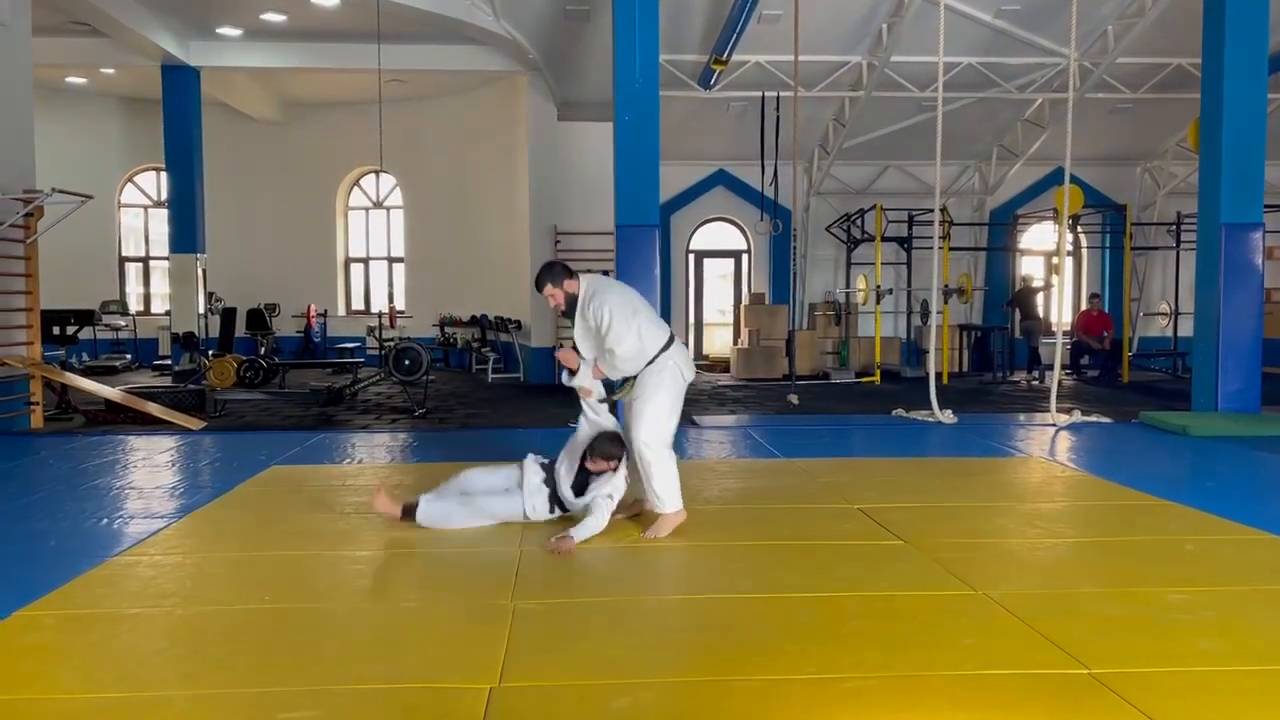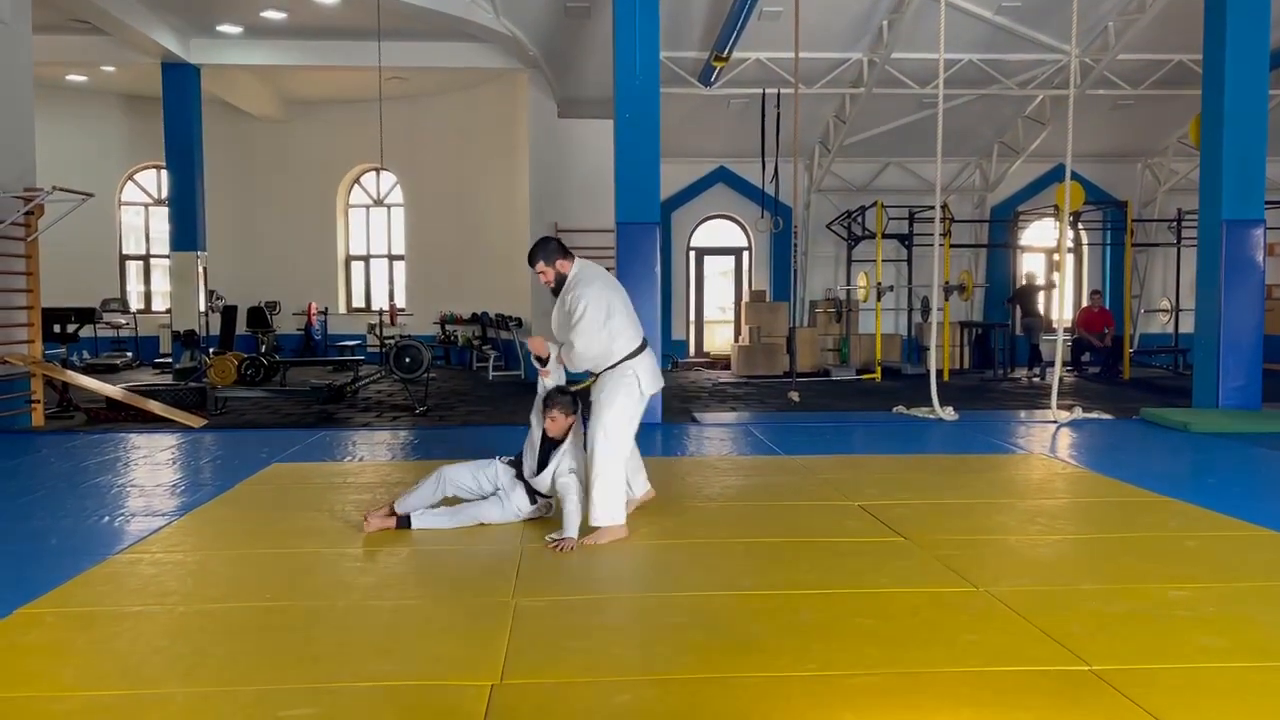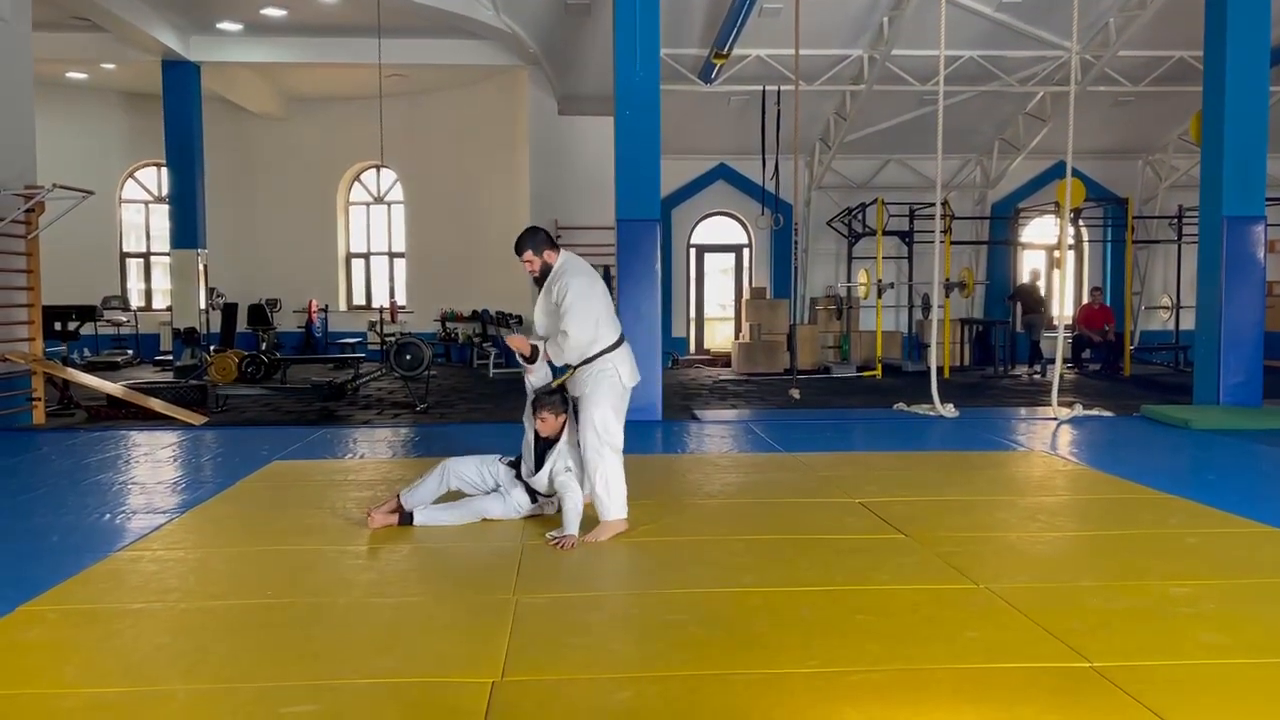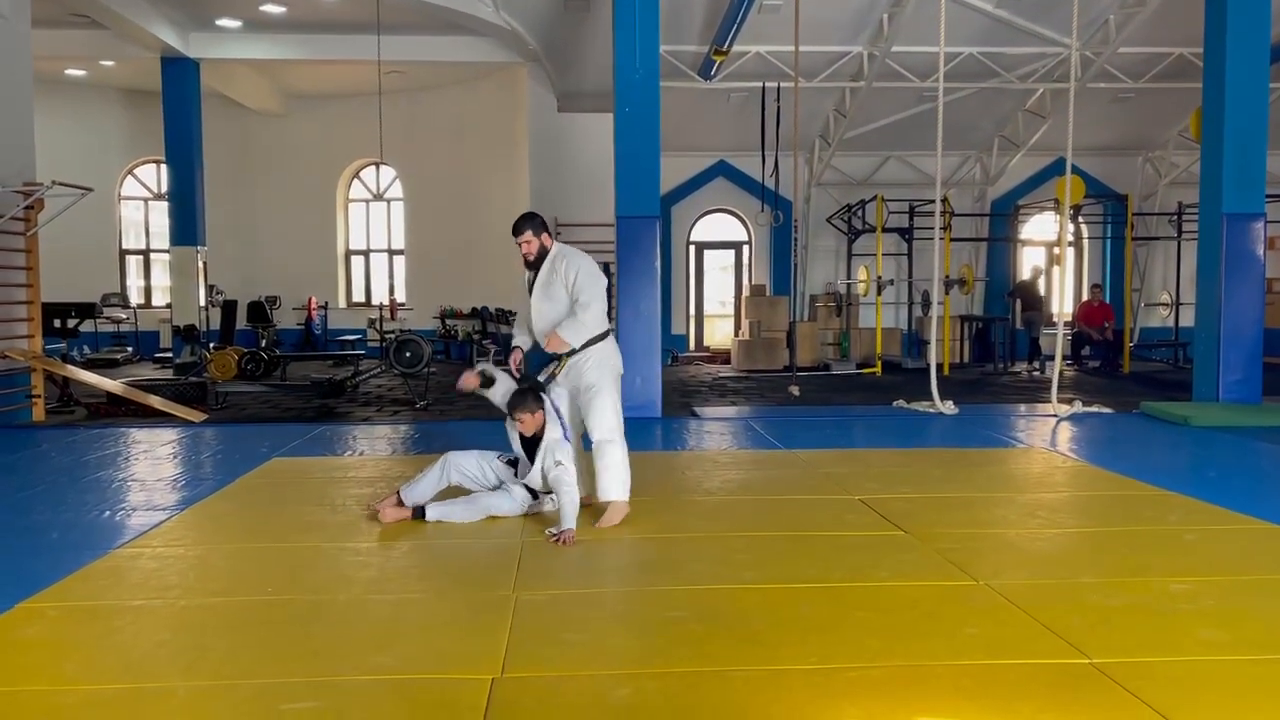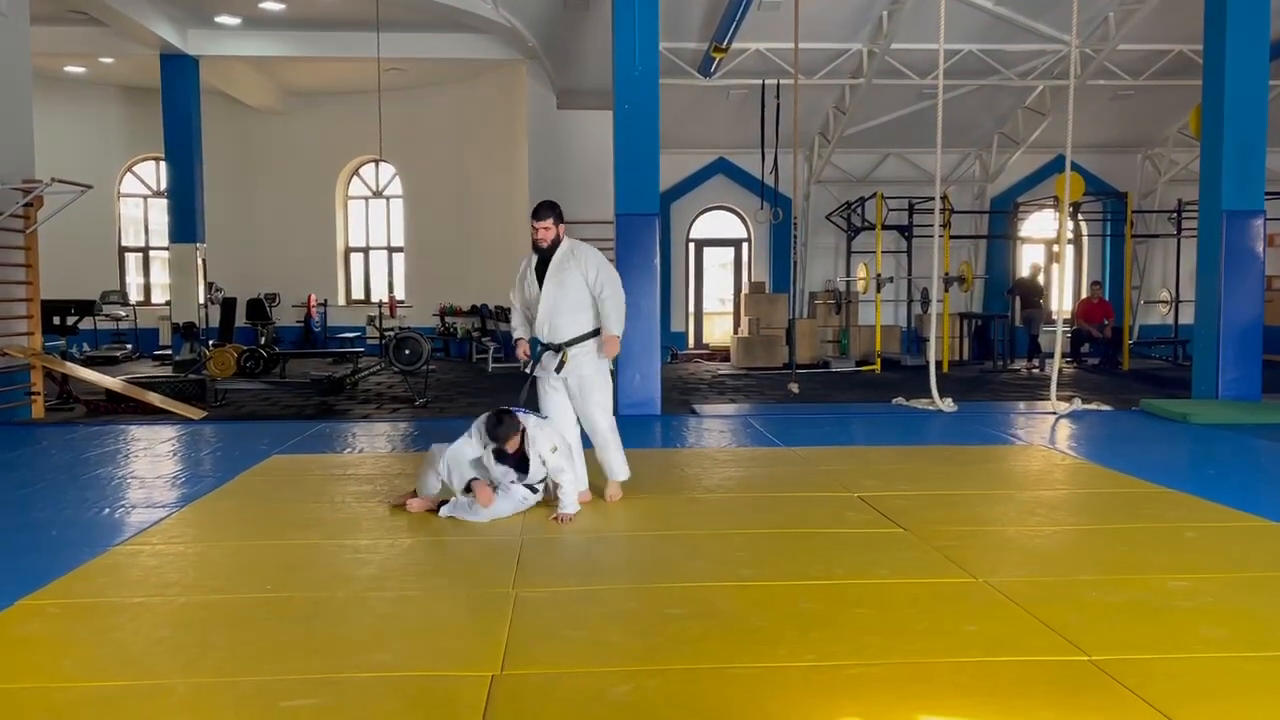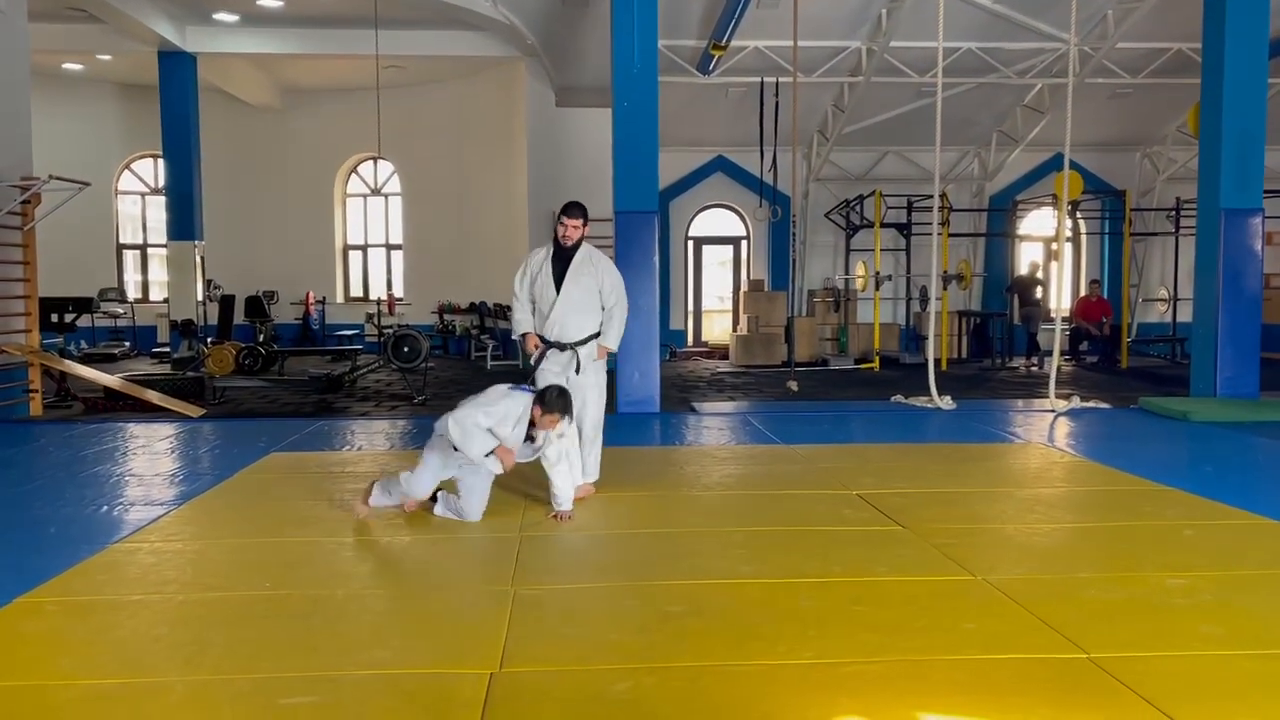
dt=0.3s
person 1, frame 1
left shoulder: (604, 299)
right shoulder: (582, 299)
left elbow: (623, 353)
right elbow: (599, 349)
left wrist: (593, 370)
right wrist: (580, 364)
left hip: (663, 366)
right hip: (643, 366)
left knee: (649, 438)
right knee: (637, 436)
left ankle: (671, 510)
right ankle: (649, 498)
person 1, frame 2
left shoulder: (586, 291)
right shoulder: (580, 279)
left elbow: (584, 350)
right elbow: (580, 340)
left wrist: (555, 355)
right wrist: (552, 350)
left hip: (626, 374)
right hip: (618, 371)
left knee: (604, 446)
right knee: (617, 438)
left ankle: (611, 523)
right ankle: (638, 489)
person 1, frame 3
left shoulder: (573, 281)
right shoulder: (560, 274)
left elbow: (575, 337)
right elbow: (559, 328)
left wrist: (542, 351)
right wrist: (533, 347)
left hip: (605, 367)
right hip: (591, 366)
left knee: (597, 440)
right knee: (589, 435)
left ankle: (614, 516)
right ankle: (593, 492)
person 1, frame 4
left shoulder: (572, 262)
right shoulder: (533, 272)
left elbow: (592, 305)
right elbow: (527, 317)
left wrist: (564, 337)
right wrist: (519, 346)
left hip: (593, 356)
right hip: (561, 364)
left knee: (604, 428)
left ankle: (616, 499)
right ankle: (578, 490)
person 1, frame 5
left shoulder: (584, 255)
right shoulder: (529, 265)
left elbow: (611, 292)
right elbow: (520, 307)
left wrist: (612, 332)
right wrist: (521, 337)
left hip: (585, 352)
right hip: (549, 357)
left knee: (597, 419)
right knee: (560, 427)
left ankle: (615, 477)
person 1, frame 6
left shoulder: (598, 262)
right shoulder: (537, 259)
left elbow: (616, 306)
right elbow: (521, 299)
left wrist: (606, 344)
right wrist: (527, 331)
left hip: (587, 353)
right hip: (548, 353)
left knee: (589, 419)
left ankle: (586, 477)
person 2, frame 1
left shoulder: (611, 489)
right shoulder: (600, 433)
left elbow: (596, 520)
right elbow: (595, 406)
left wrist: (571, 537)
left hip: (535, 503)
right hip: (539, 473)
left knee: (481, 509)
right knee: (471, 478)
left ankle: (407, 512)
right ankle: (412, 506)
person 2, frame 2
left shoulder: (570, 458)
right shoulder: (550, 412)
left elbow: (572, 499)
right elbow: (551, 377)
left wrist: (570, 535)
right wrist: (545, 355)
left hip: (526, 500)
right hip: (508, 472)
left knee: (477, 513)
right knee: (447, 475)
left ankle: (396, 522)
right ankle: (394, 508)
person 2, frame 3
left shoulder: (566, 456)
right shoulder: (542, 412)
left elbow: (571, 496)
right elbow: (538, 377)
left wrist: (571, 532)
left hip: (529, 498)
right hip: (513, 471)
left knee: (480, 508)
right knee: (450, 468)
left ankle: (398, 519)
right ankle: (398, 503)
person 2, frame 4
left shoulder: (556, 447)
right shoulder: (528, 400)
left elbow: (567, 489)
right elbow: (500, 382)
left wrist: (568, 526)
right wrist: (480, 379)
left hip: (531, 493)
right hip: (511, 470)
left knee: (483, 502)
right knee: (451, 460)
left ankle: (409, 512)
right ankle: (400, 499)
person 2, frame 5
left shoulder: (543, 435)
right shoulder: (485, 427)
left elbow: (565, 473)
right elbow: (453, 457)
left wrist: (567, 508)
right wrist: (474, 484)
left hip: (524, 487)
right hip: (498, 471)
left knee: (482, 511)
right knee: (438, 455)
left ankle: (436, 505)
right ankle: (421, 495)
person 2, frame 6
left shoulder: (553, 419)
right shoulder: (509, 402)
left elbow: (558, 462)
right elbow: (460, 420)
left wrist: (562, 504)
right wrist: (496, 448)
left hip: (484, 461)
right hip: (457, 439)
left knee: (471, 513)
right knee: (419, 485)
left ankle: (432, 499)
right ankle: (375, 491)
